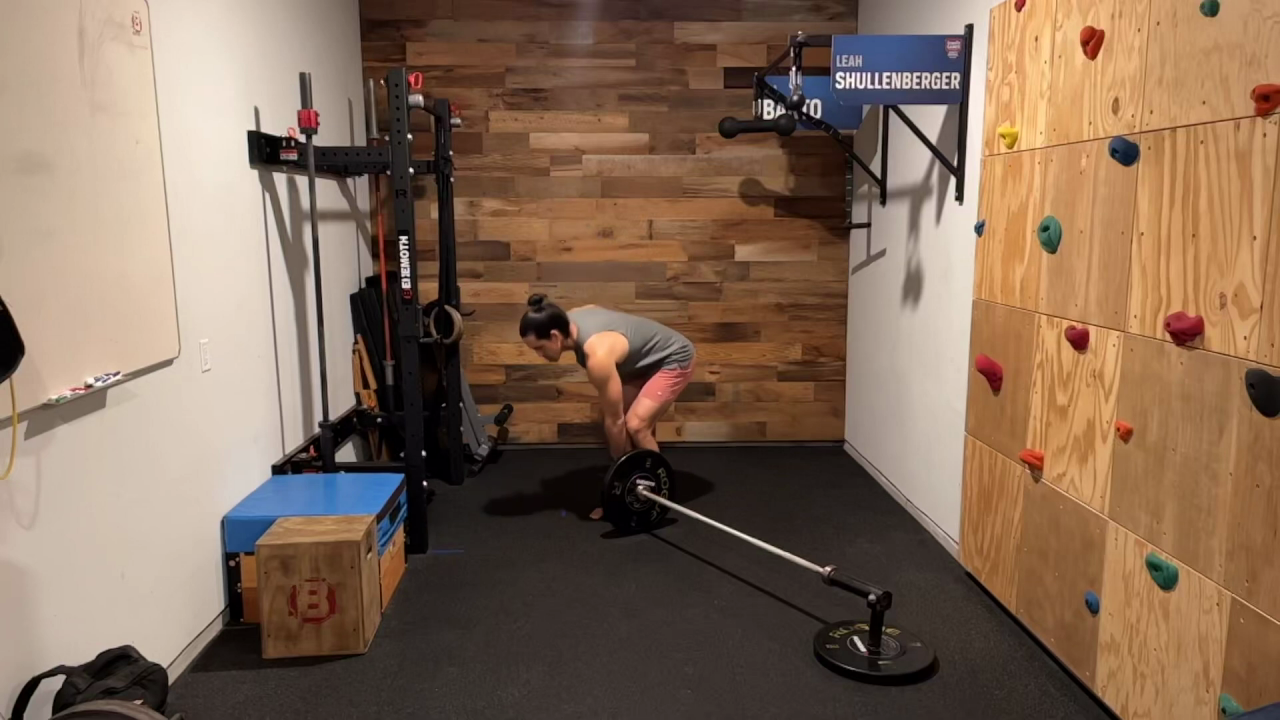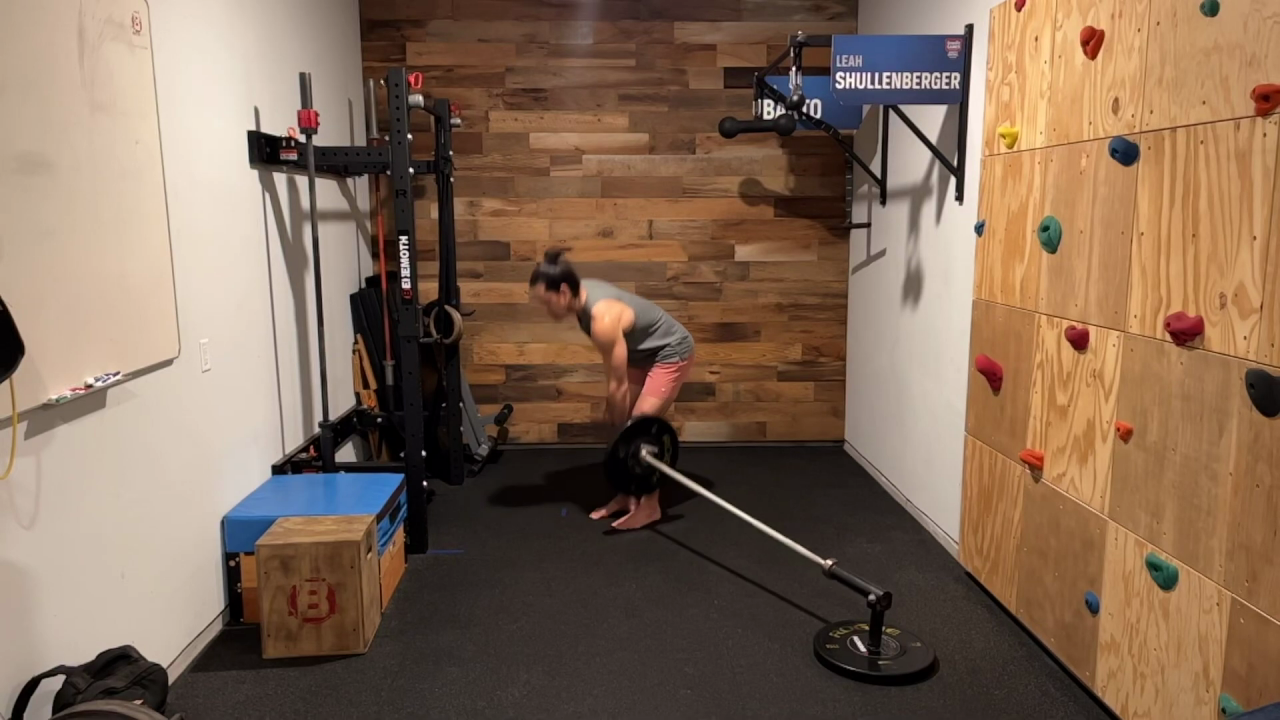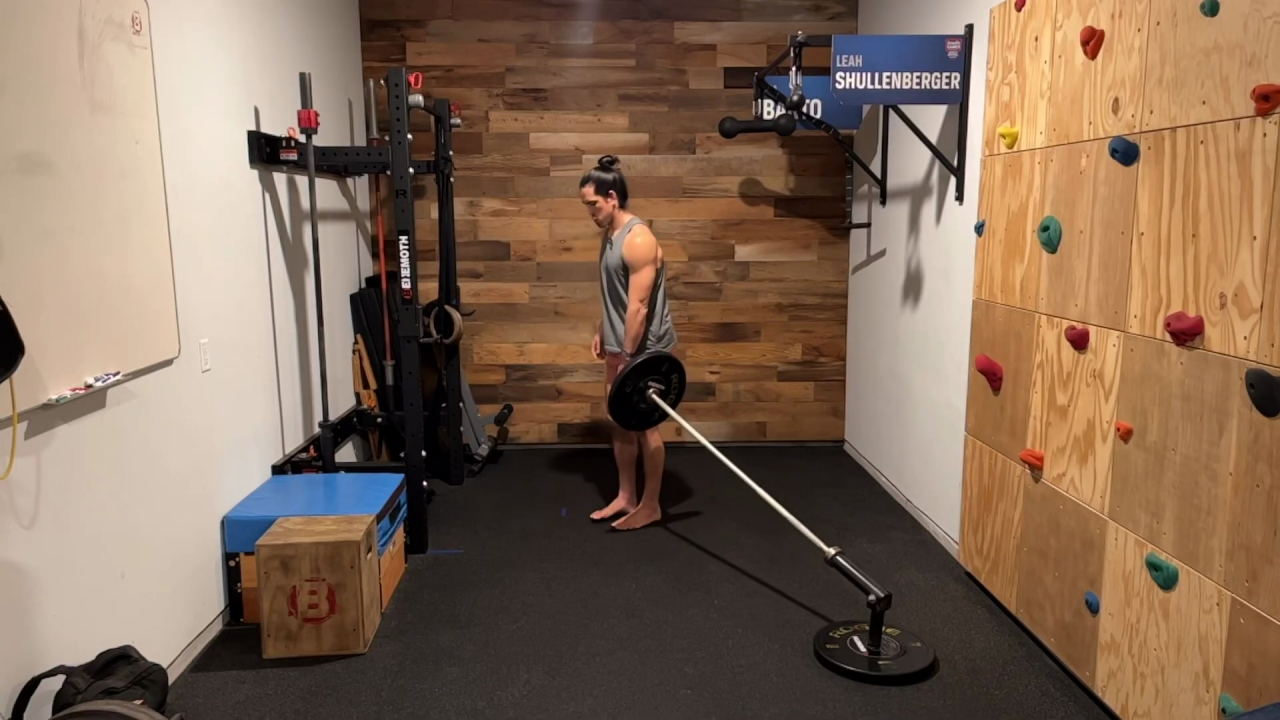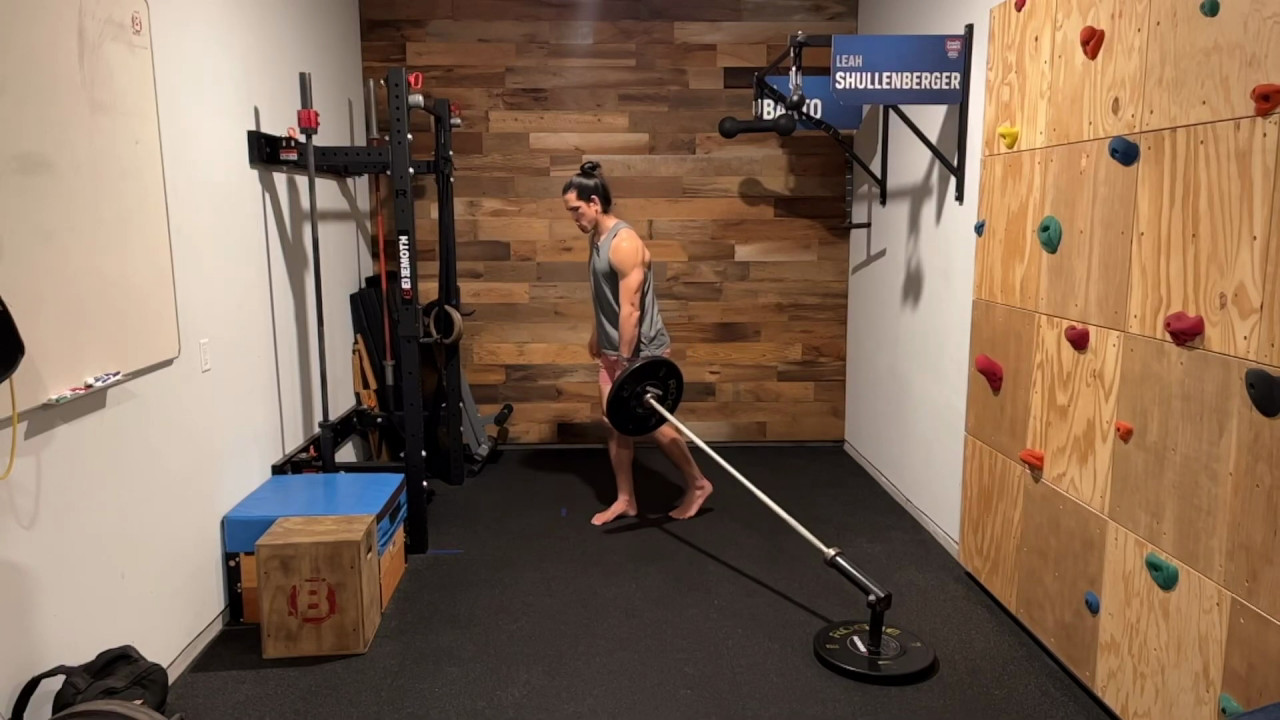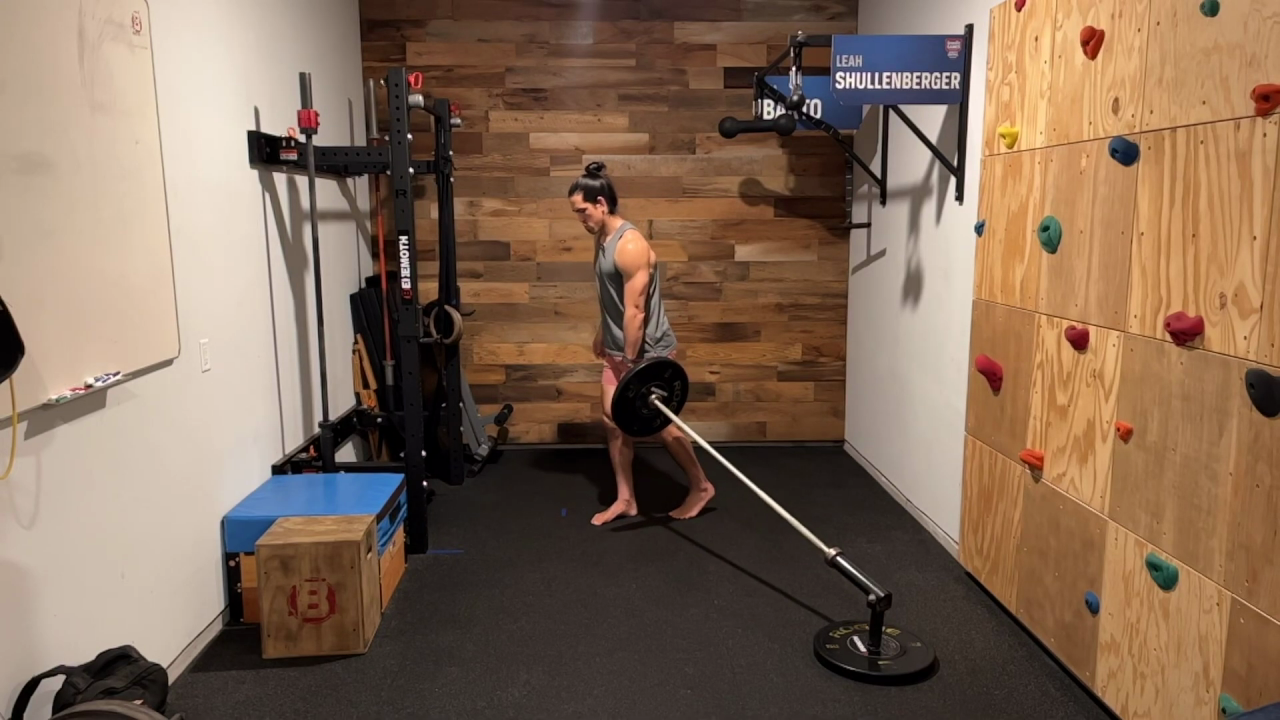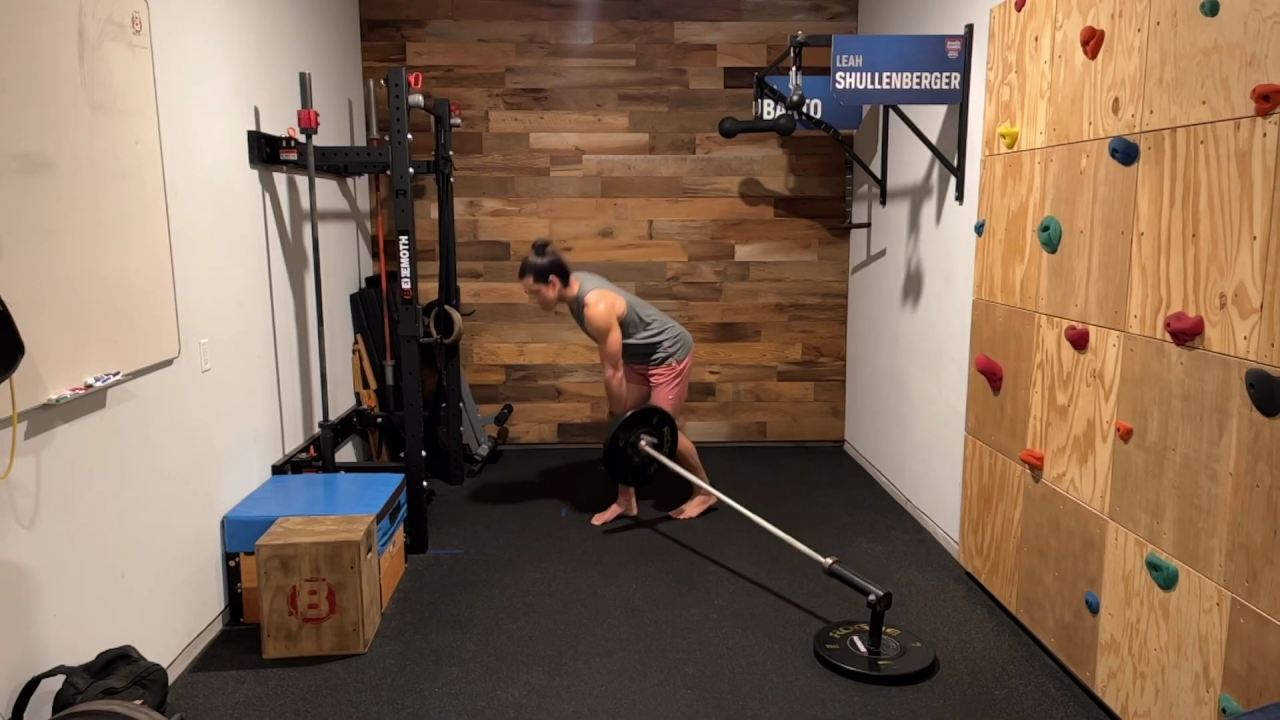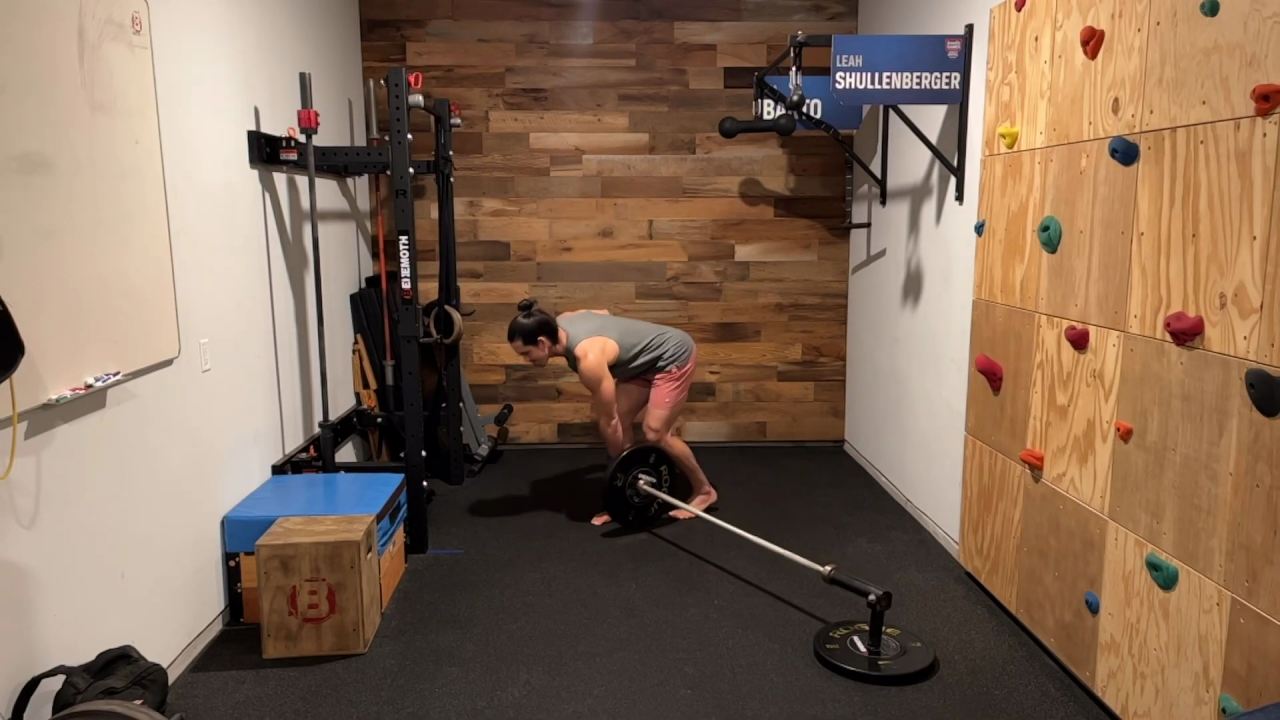
dt=0.7s
person 1, frame 1
left shoulder: (597, 355)
right shoulder: (572, 319)
left elbow: (615, 418)
left hip: (674, 360)
right hip: (647, 359)
left knee: (636, 424)
right knee: (615, 421)
person 1, frame 2
left shoulder: (603, 318)
right shoulder: (584, 293)
left elbow: (618, 384)
left wrist: (622, 427)
left hip: (671, 352)
right hip: (642, 352)
right knee: (615, 420)
left ankle: (649, 507)
right ankle: (624, 496)
person 1, frame 3
left shoulder: (638, 240)
right shoulder: (610, 234)
left elbow: (639, 307)
left wrist: (630, 359)
right wrist: (601, 333)
left hip: (644, 350)
right hip: (619, 347)
left knee: (643, 426)
right knee: (620, 424)
left ankle: (650, 505)
right ankle: (626, 496)
person 1, frame 4
left shoulder: (624, 244)
right shoulder: (596, 238)
left elbow: (630, 309)
left wrist: (627, 363)
right wrist: (596, 335)
left hip: (642, 350)
right hip: (613, 349)
right knee: (615, 424)
left ankle: (698, 484)
right ankle: (625, 499)
person 1, frame 5
left shoulder: (630, 245)
right shoulder: (602, 239)
left elbow: (636, 311)
left wrist: (633, 366)
right wrist: (601, 333)
left hip: (647, 352)
right hip: (617, 350)
left knee: (660, 425)
right knee: (614, 423)
left ankle: (701, 486)
right ankle: (625, 499)
person 1, frame 6
left shoulder: (596, 308)
right shoulder: (576, 284)
left elbow: (613, 372)
left wrist: (620, 418)
left hip: (669, 352)
right hip: (640, 354)
left ankle: (705, 492)
right ankle: (626, 500)
person 1, frame 7
left shoulder: (588, 359)
right shoulder: (562, 322)
left elbow: (608, 421)
right elbow: (604, 312)
left hip: (673, 357)
right hip: (646, 359)
left knee: (655, 433)
right knee: (621, 419)
left ankle: (704, 491)
